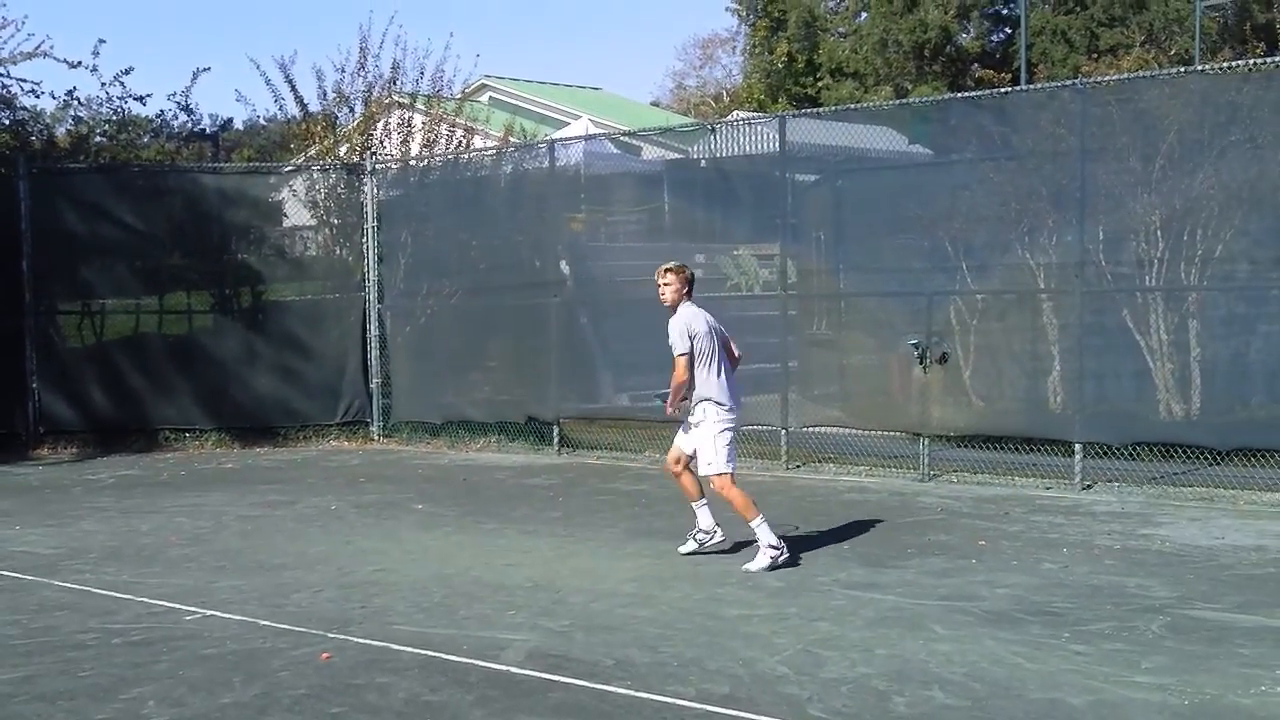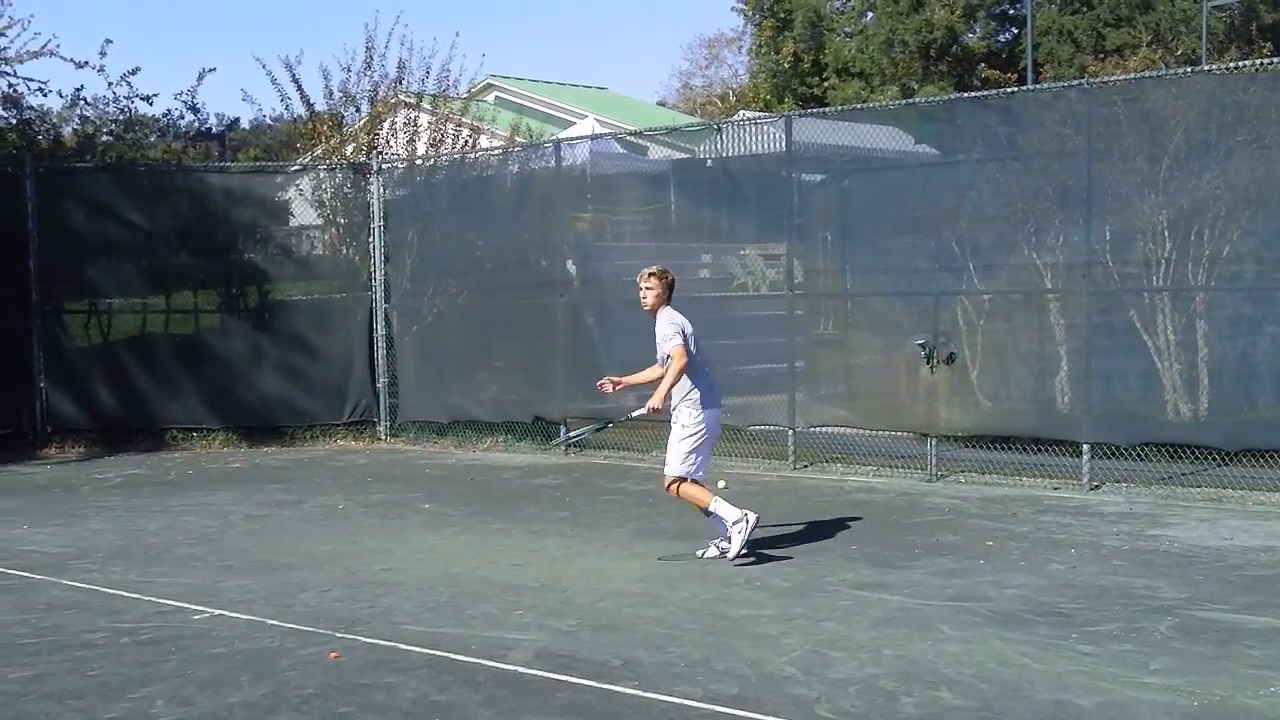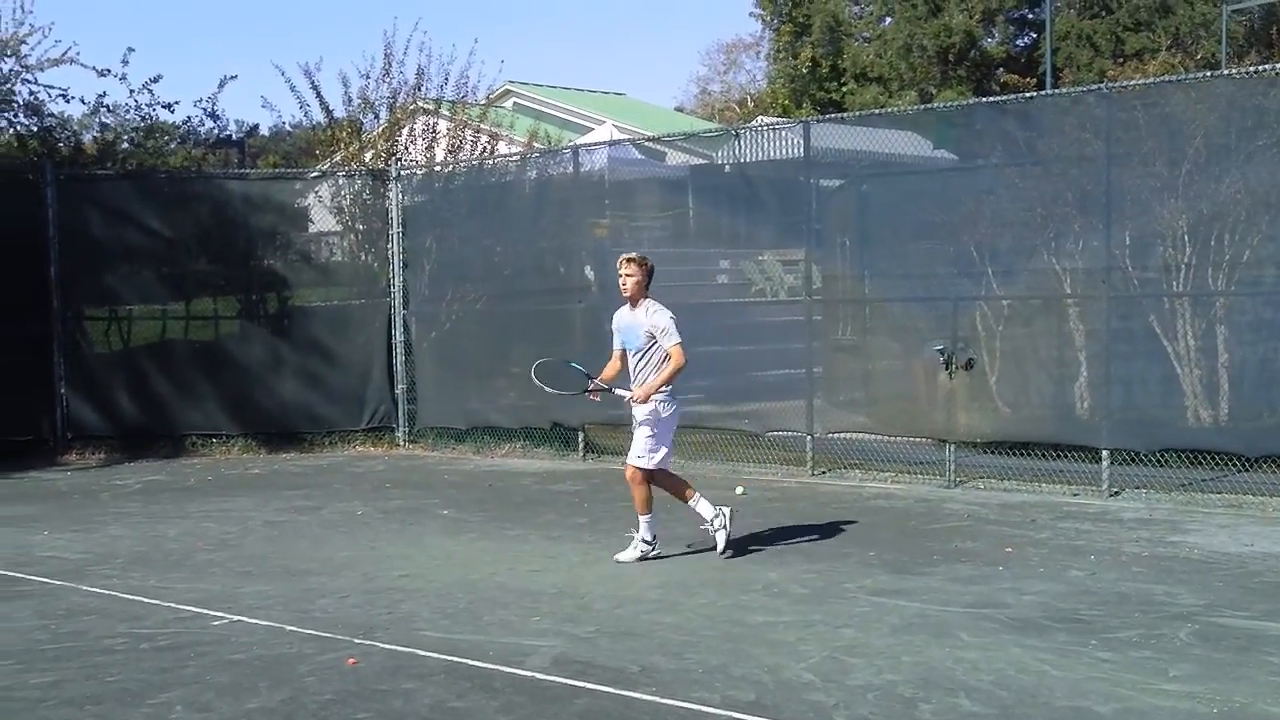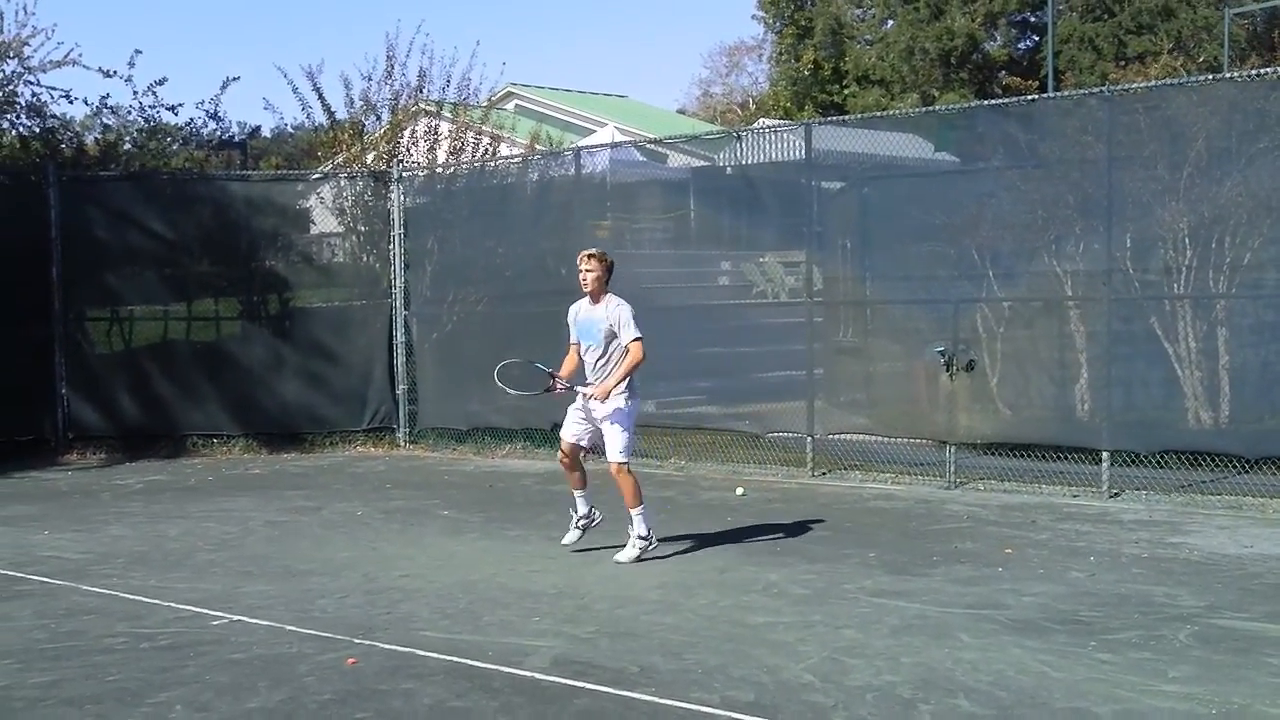
dt=0.3s
person 1, frame 1
left shoulder: (680, 322)
right shoulder: (704, 317)
left elbow: (682, 374)
right elbow: (736, 356)
left wrist: (673, 400)
left hip: (712, 409)
right hip: (707, 407)
left knee: (723, 482)
right knee: (676, 462)
left ankle: (771, 545)
right ankle: (707, 528)
person 1, frame 2
left shoulder: (667, 322)
right shoulder: (670, 321)
left elbow: (682, 360)
right elbow: (663, 369)
left wrist: (661, 392)
right wrist: (623, 381)
left hip: (694, 411)
right hip: (702, 409)
left knee: (675, 484)
right knee: (687, 480)
left ankle: (737, 518)
right ankle: (729, 536)
person 1, frame 3
left shoulder: (659, 315)
right shoulder: (620, 318)
left elbow: (679, 358)
right elbow: (617, 361)
left wrist: (649, 388)
right wrist: (600, 381)
left hip: (658, 406)
right hip: (642, 406)
left knee: (634, 473)
right knee: (656, 473)
left ankle: (646, 540)
right ankle: (714, 515)
person 1, frame 4
left shoulder: (619, 309)
right shoulder: (576, 311)
left elbow: (637, 352)
left wrist: (610, 385)
right wrist: (560, 377)
left hip: (618, 400)
right hip: (590, 397)
left knee: (618, 467)
right knee: (566, 455)
left ankle: (642, 535)
right ankle: (585, 514)
